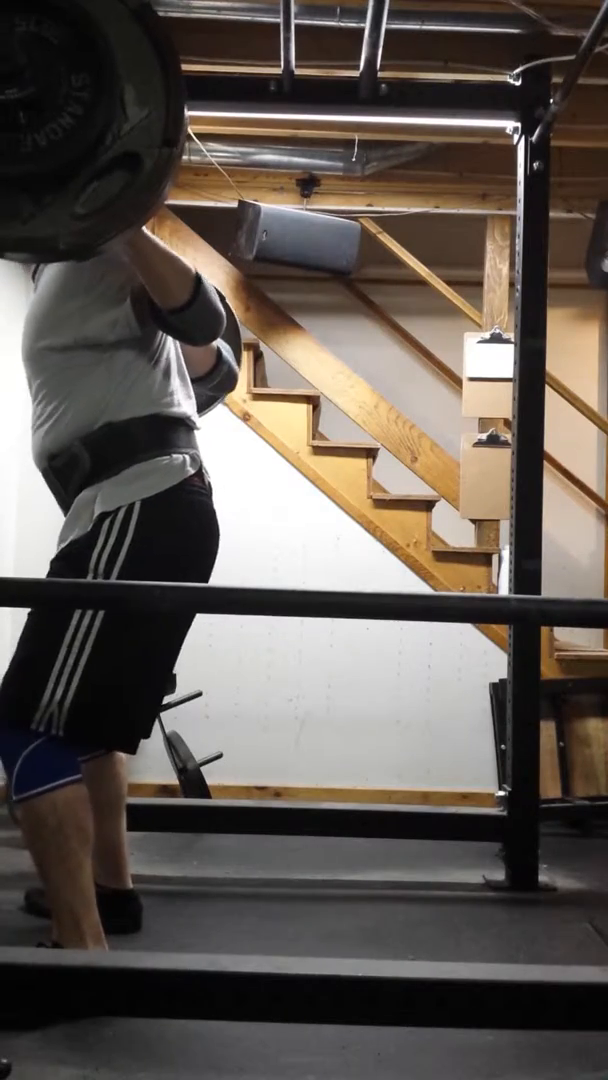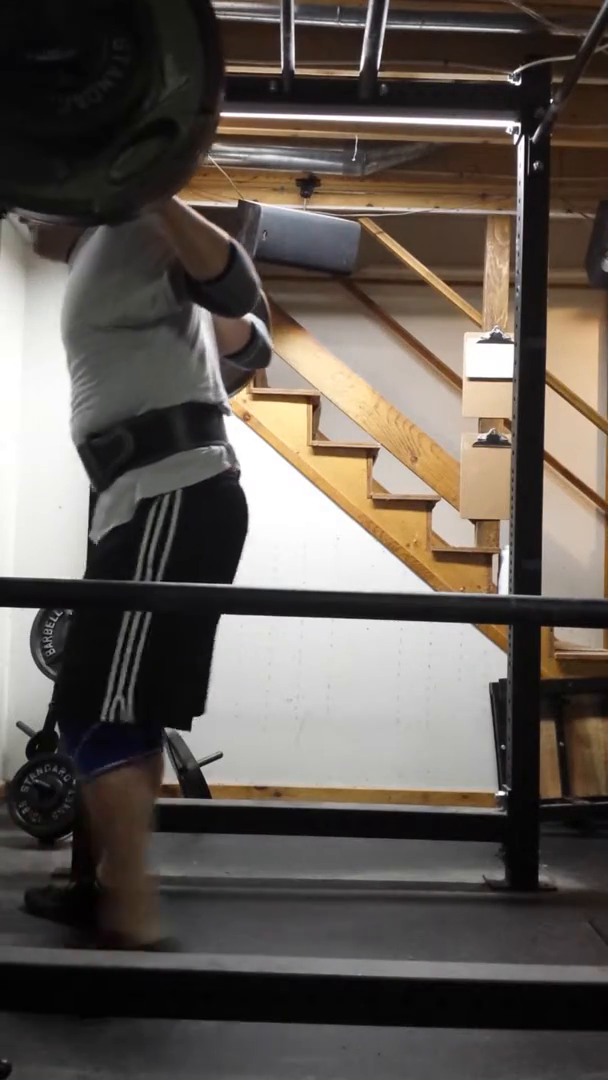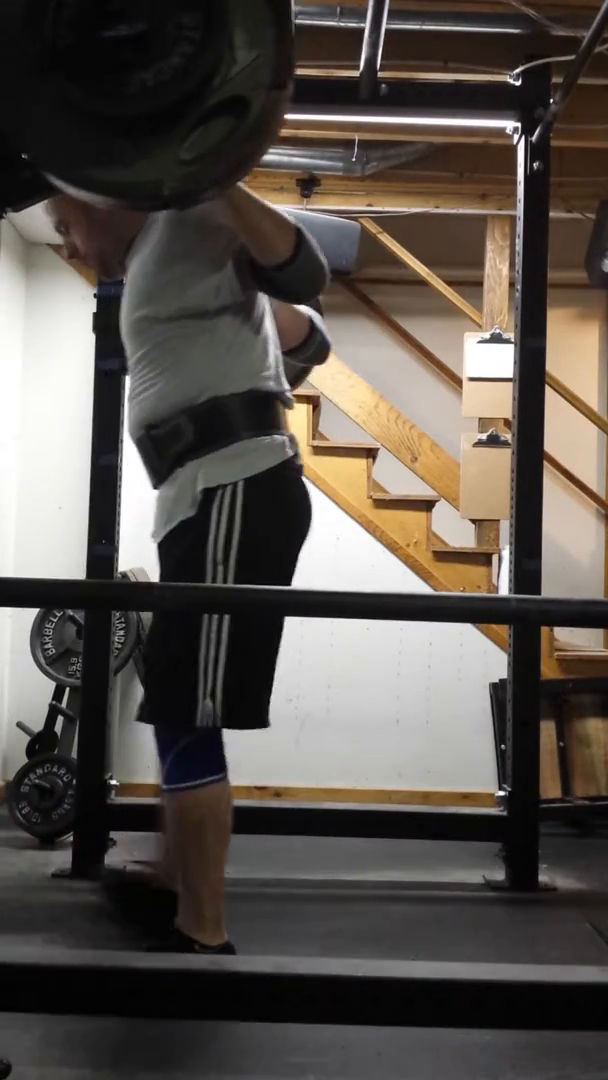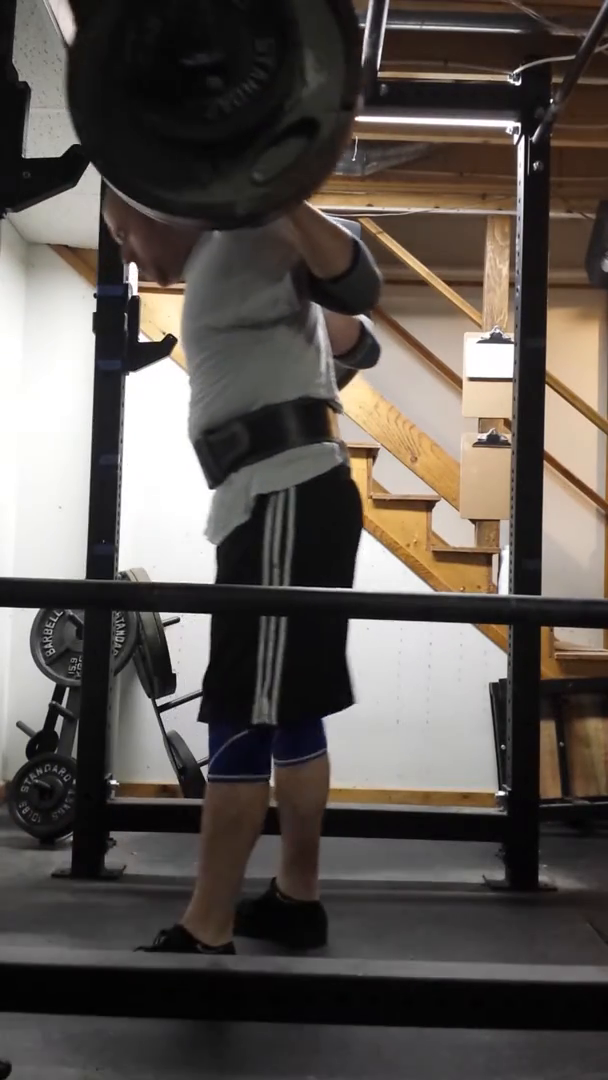
dt=0.4s
person 1, frame 1
left shoulder: (91, 254)
right shoulder: (82, 272)
left elbow: (199, 316)
right elbow: (213, 367)
left hip: (138, 515)
right hip: (144, 515)
right knee: (79, 716)
left ankle: (82, 948)
right ankle: (108, 888)
person 1, frame 2
left shoulder: (123, 233)
right shoulder: (115, 259)
left elbow: (233, 285)
right elbow: (248, 342)
left hip: (173, 501)
right hip: (160, 503)
left knee: (102, 717)
right knee: (118, 712)
left ankle: (133, 931)
right ankle: (113, 886)
person 1, frame 3
left shoulder: (182, 227)
right shoulder: (168, 259)
left elbow: (301, 272)
right elbow: (304, 336)
left hip: (234, 495)
right hip: (212, 499)
left knee: (188, 717)
right knee: (184, 707)
left ankle: (200, 939)
right ankle: (178, 875)
person 1, frame 4
left shoulder: (241, 240)
right shoulder: (227, 269)
left elbow: (354, 284)
right elbow: (356, 341)
left hip: (289, 500)
right hip: (270, 503)
left knee: (242, 717)
right knee: (284, 713)
left ankle: (203, 935)
right ankle: (296, 898)
